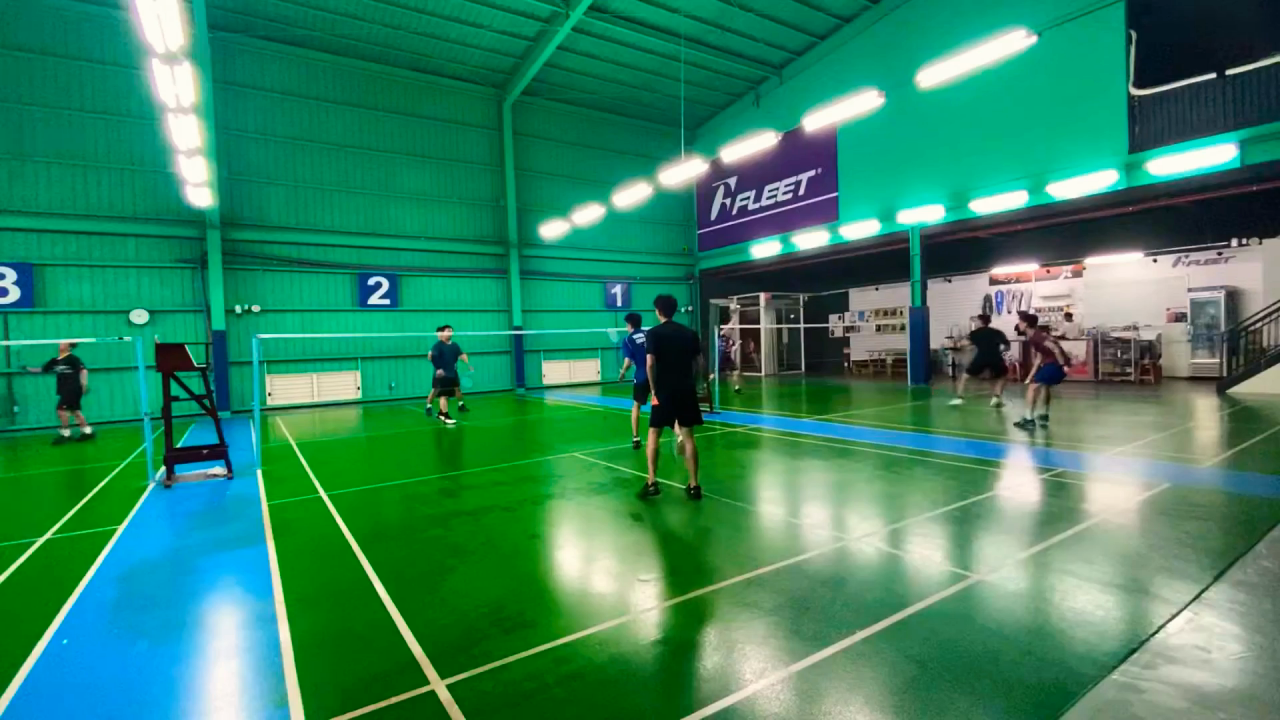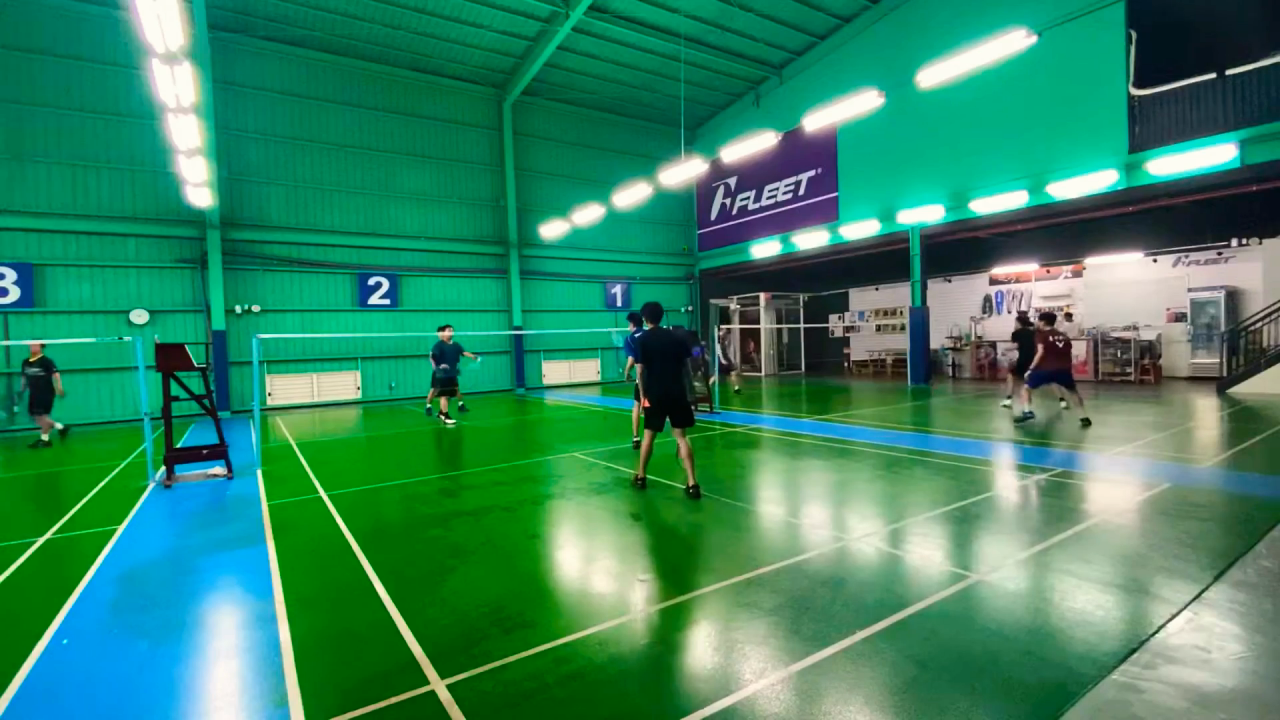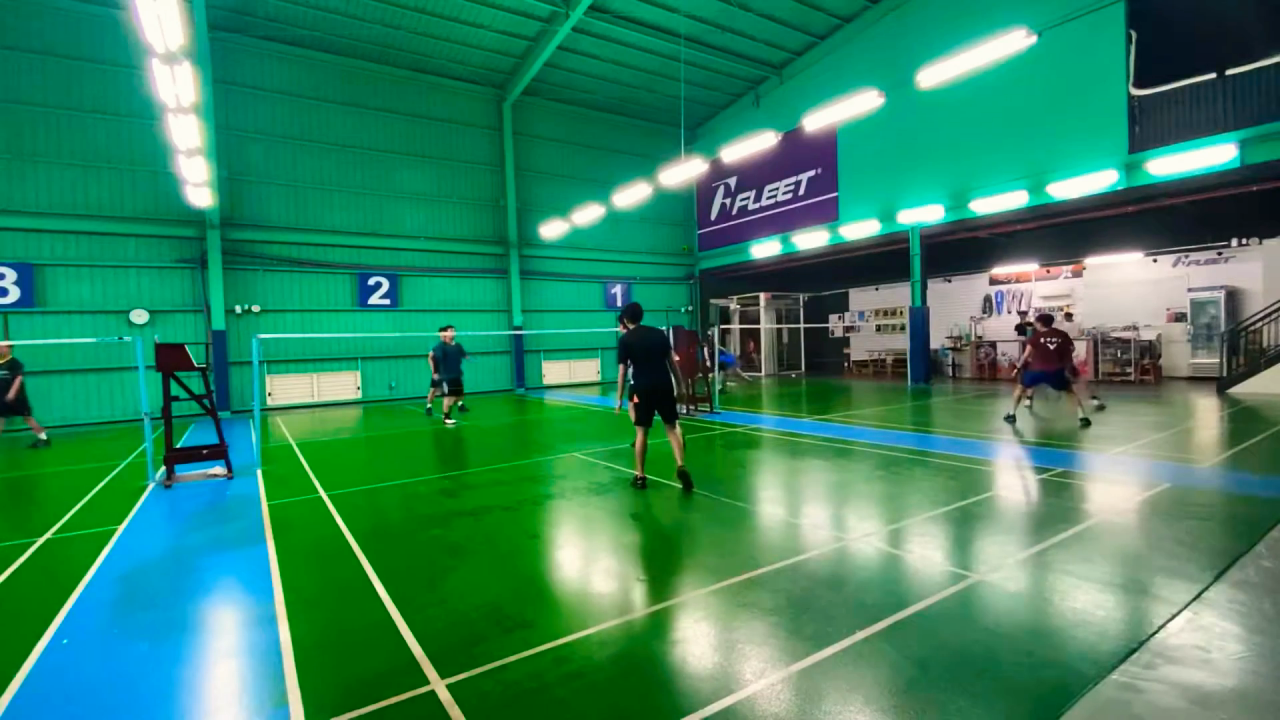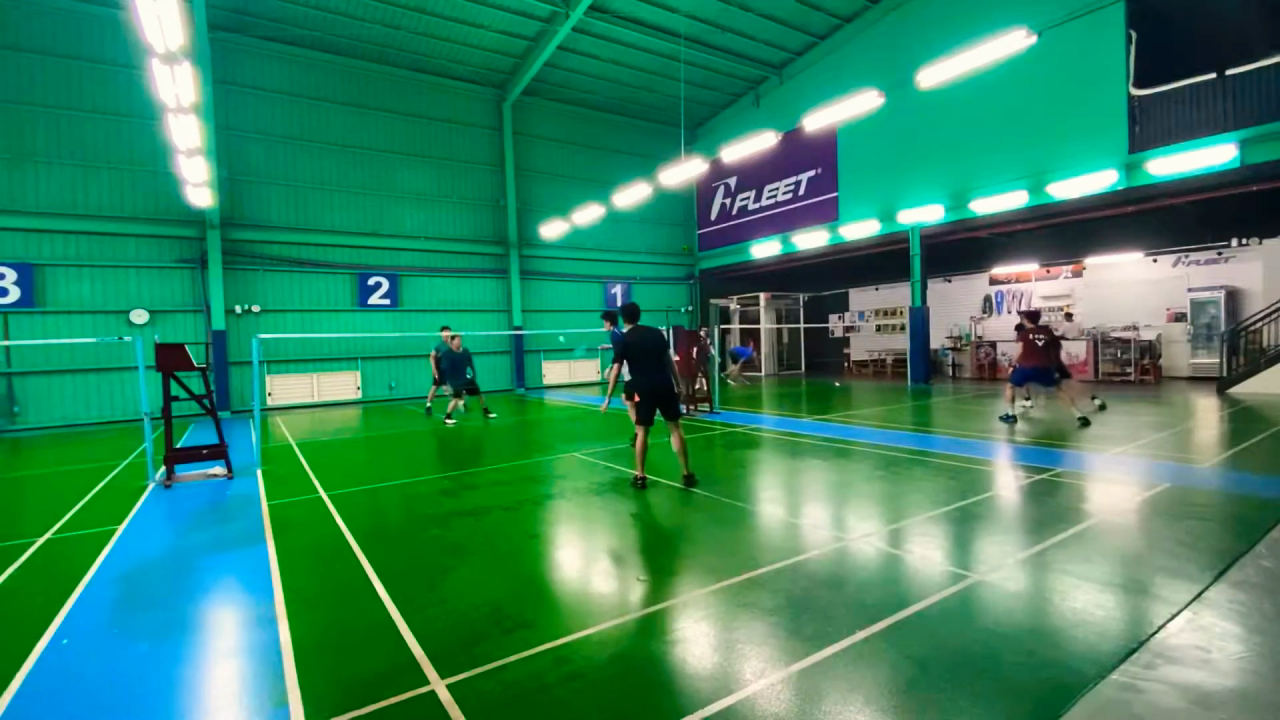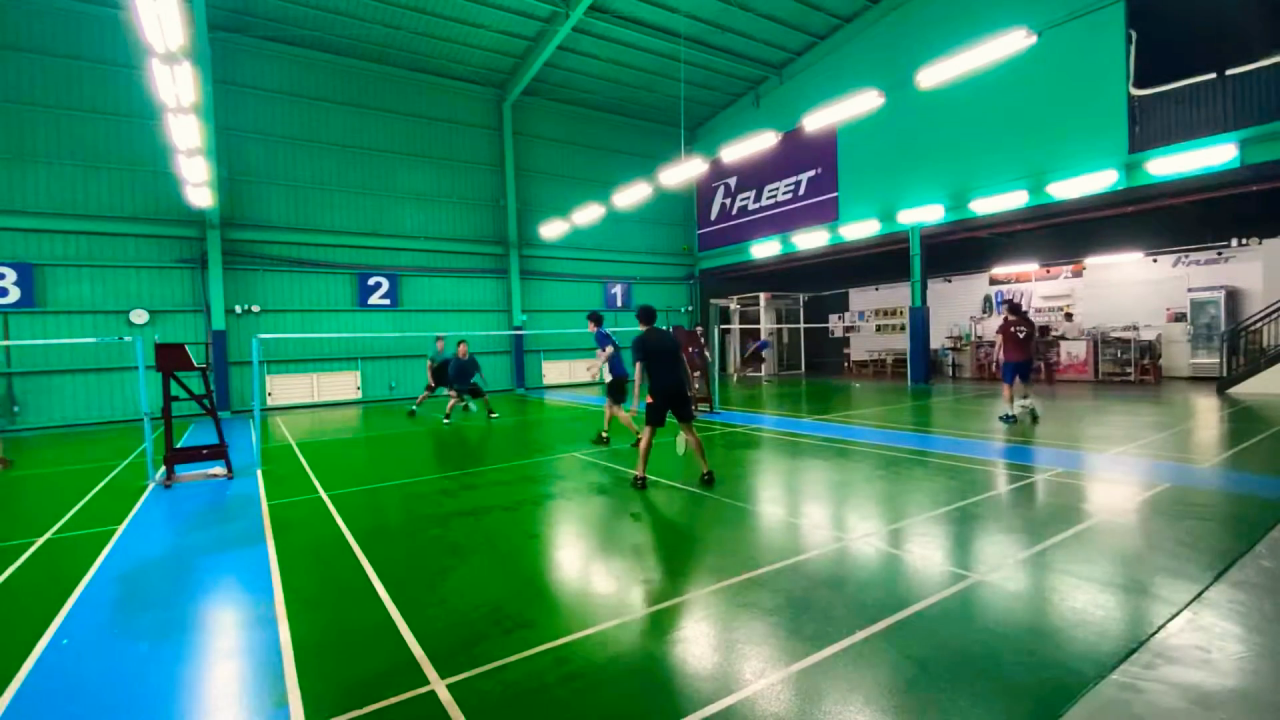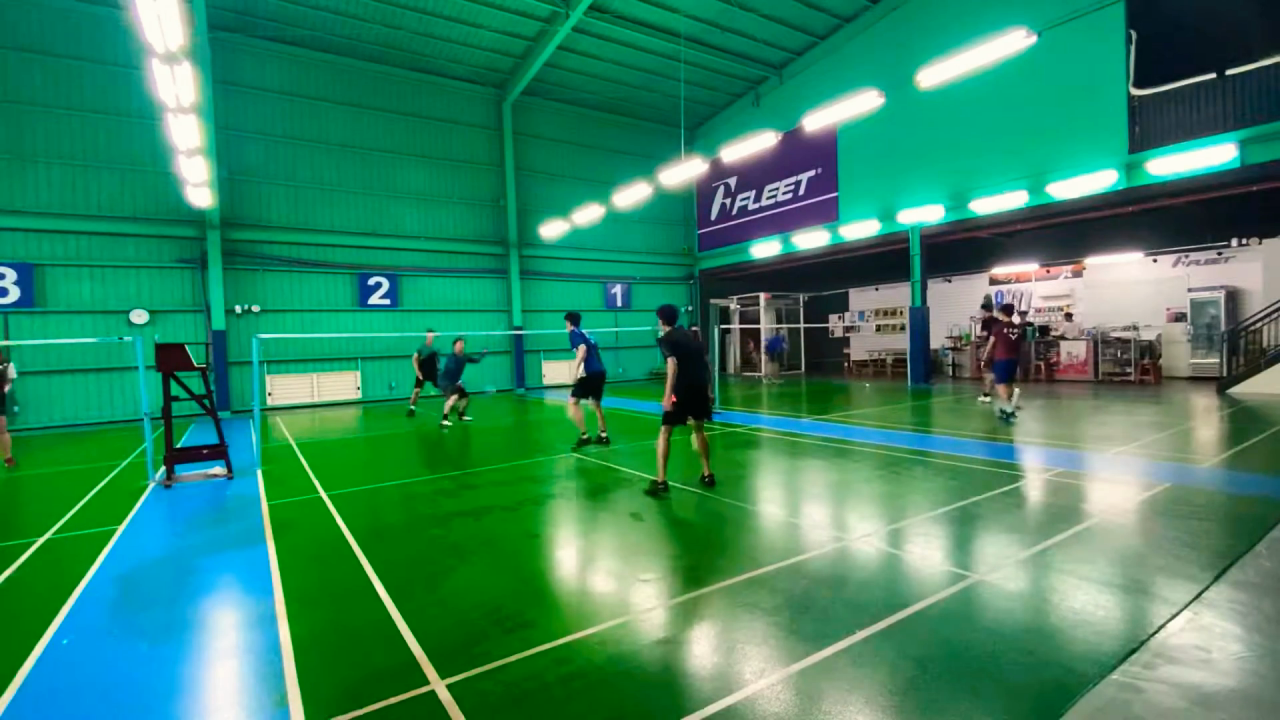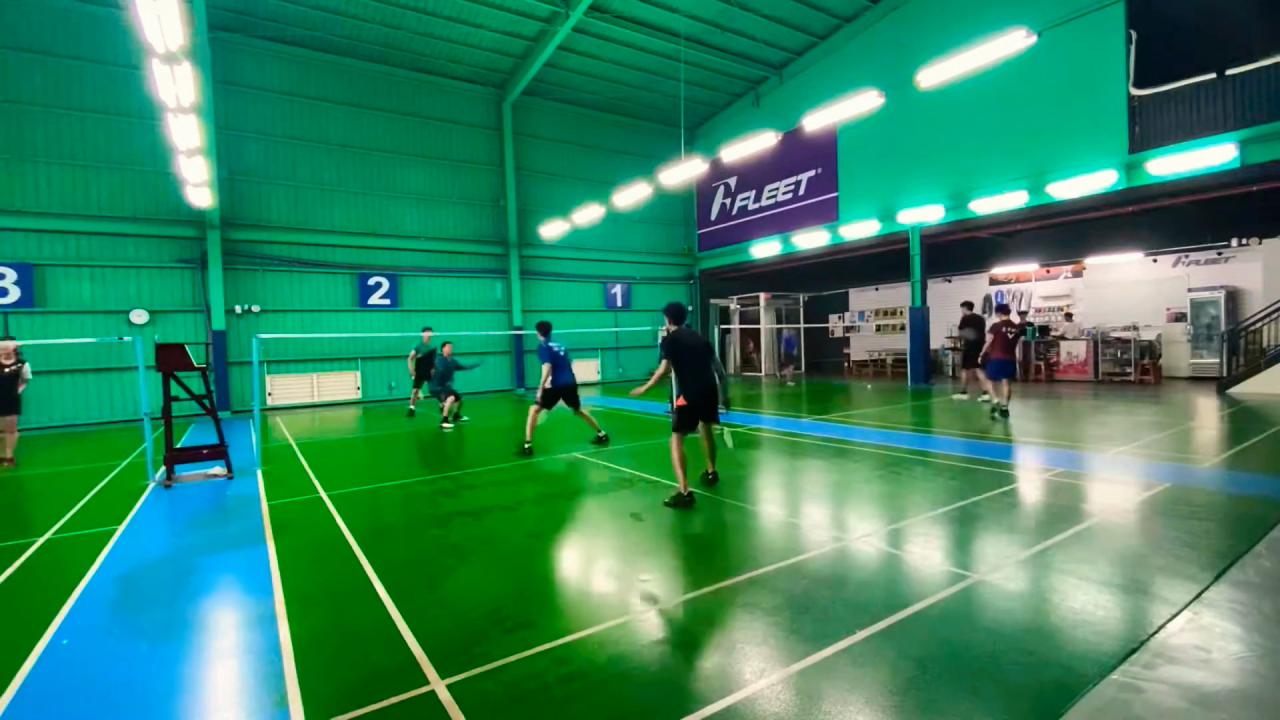
dt=0.3s
person 1, frame 1
left shoulder: (654, 333)
right shoulder: (690, 333)
left elbow: (650, 364)
right elbow: (699, 365)
left wrist: (653, 389)
left hip: (664, 391)
right hip: (687, 391)
left knee: (654, 434)
right knee: (688, 437)
left ankle: (651, 482)
right ankle: (694, 485)
person 1, frame 2
left shoulder: (642, 339)
right shoulder: (677, 338)
left elbow: (640, 371)
right elbow: (687, 368)
left wrist: (643, 395)
right wrist: (688, 392)
left hip: (655, 394)
right hip: (678, 393)
left knee: (649, 435)
right knee: (681, 437)
left ankle: (640, 477)
right ankle: (692, 484)
person 1, frame 3
left shoulder: (625, 339)
right shoulder: (659, 333)
left elbow: (622, 371)
right elbow: (672, 361)
left wrist: (620, 398)
right wrist: (679, 385)
left hip: (643, 389)
right hip: (665, 387)
left knee: (642, 432)
right knee: (672, 429)
left ankle: (640, 476)
right ankle: (681, 466)
person 1, frame 4
left shoulder: (624, 340)
right shoulder: (656, 332)
left elbow: (616, 371)
right elbow: (670, 361)
left wrist: (608, 397)
right wrist: (678, 385)
left hip: (644, 389)
right hip: (666, 386)
left knee: (642, 432)
right knee: (675, 428)
left ankle: (640, 476)
right ankle: (686, 474)
person 1, frame 5
left shoulder: (640, 341)
right shoulder: (670, 336)
left elbow: (639, 371)
right elbow: (683, 364)
left wrist: (636, 398)
right wrist: (689, 389)
left hip: (658, 391)
right hip: (679, 389)
left knee: (648, 433)
right knee: (689, 430)
left ankle: (640, 477)
right ankle: (706, 472)
person 1, frame 6
left shoulder: (666, 339)
right shoulder: (690, 337)
left elbow: (673, 365)
right elbow: (705, 365)
left wrist: (667, 394)
right wrist: (709, 391)
left hip: (682, 391)
right hip: (700, 389)
left knee: (665, 433)
right knee: (698, 429)
left ankle: (660, 480)
right ankle: (707, 474)
person 1, frame 7
left shoulder: (670, 339)
right shoulder: (699, 337)
left elbow: (664, 369)
right elbow: (717, 365)
left wrist: (644, 388)
right wrist: (724, 392)
left hip: (690, 393)
right hip: (710, 390)
left knee: (676, 440)
right knee: (706, 429)
left ankle: (684, 492)
right ankle: (711, 472)
